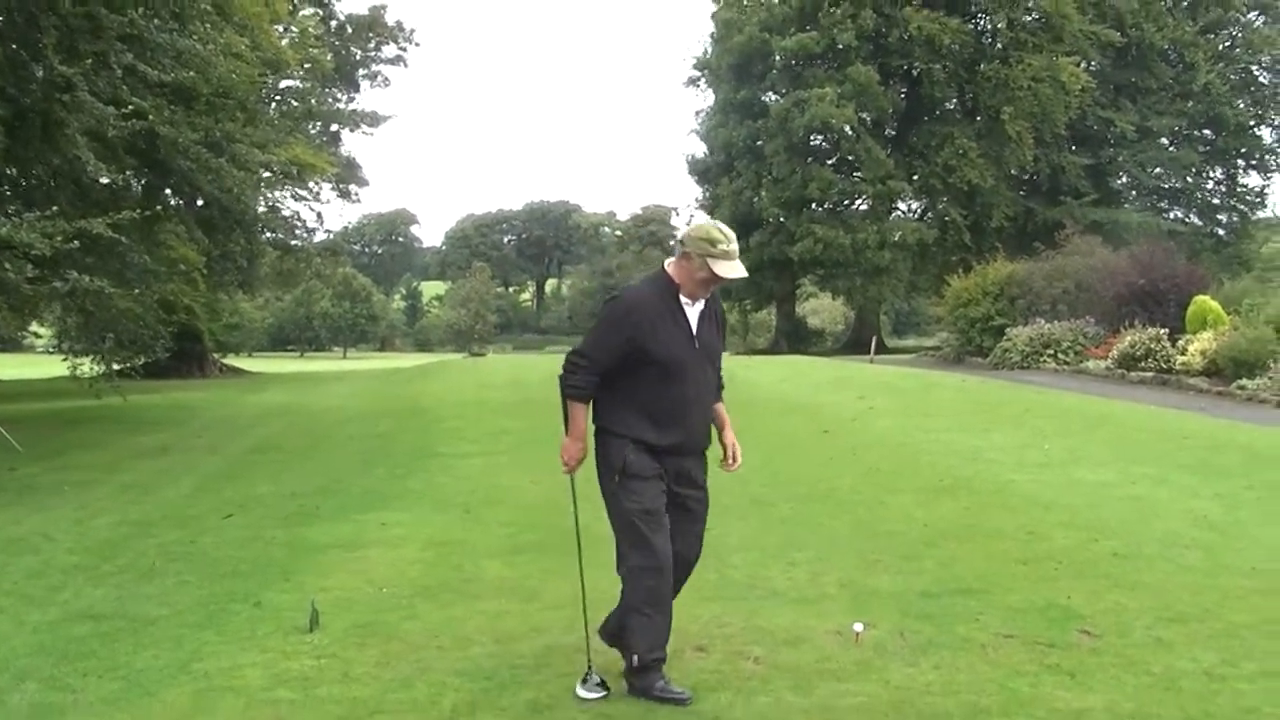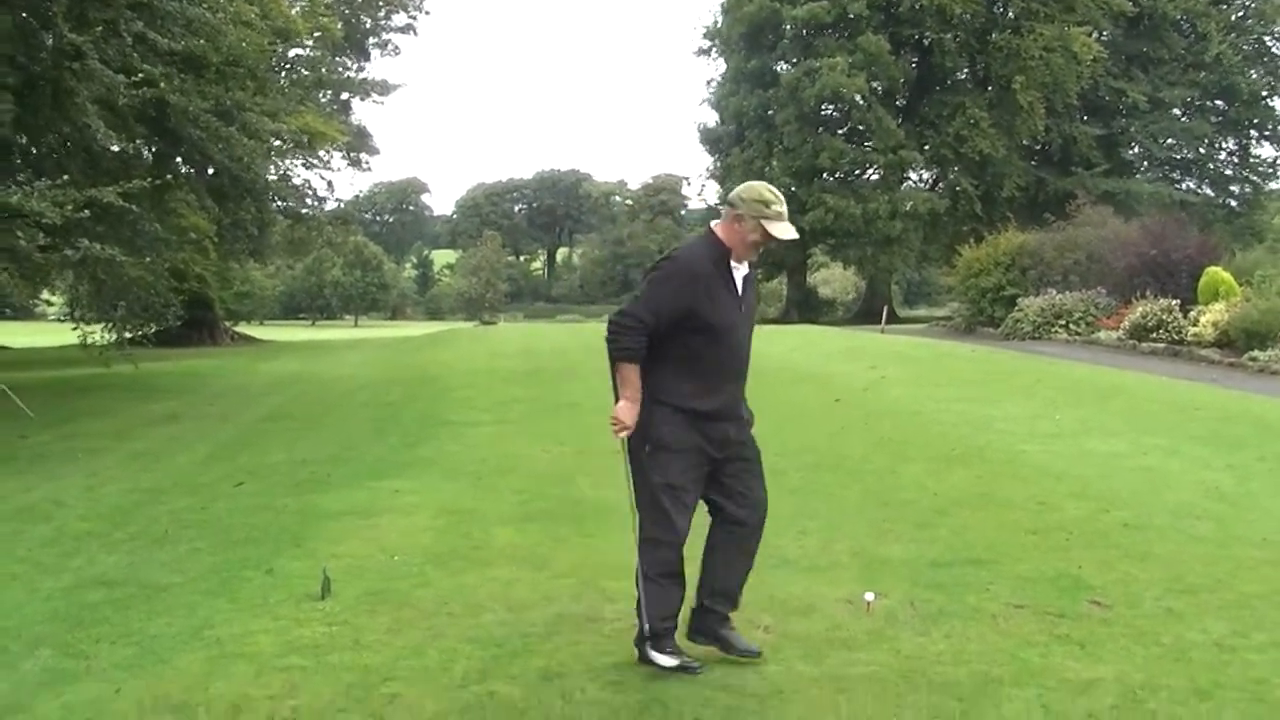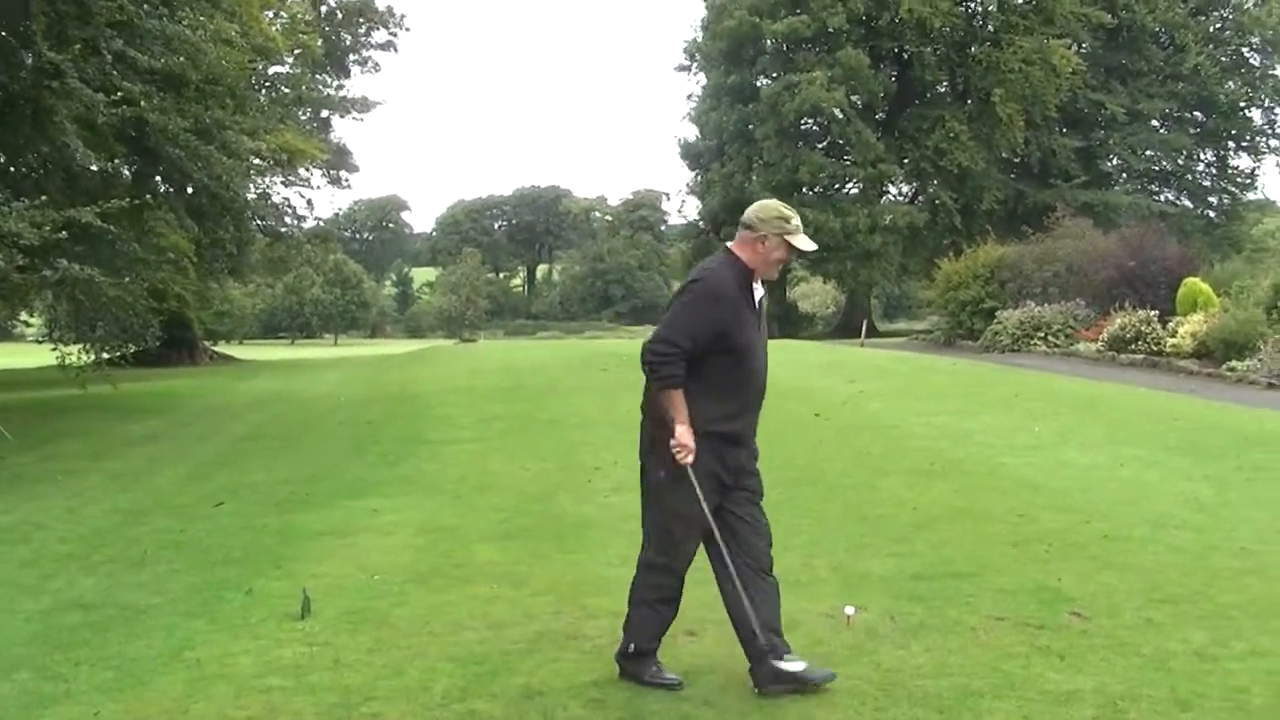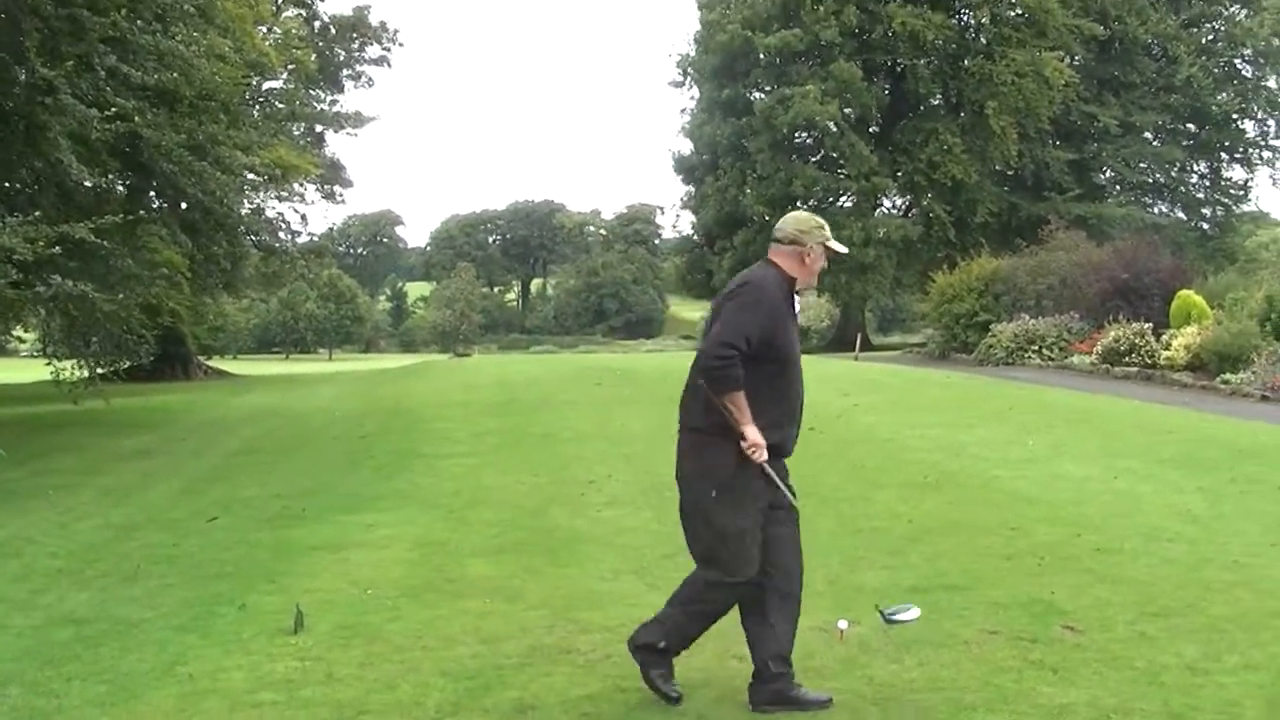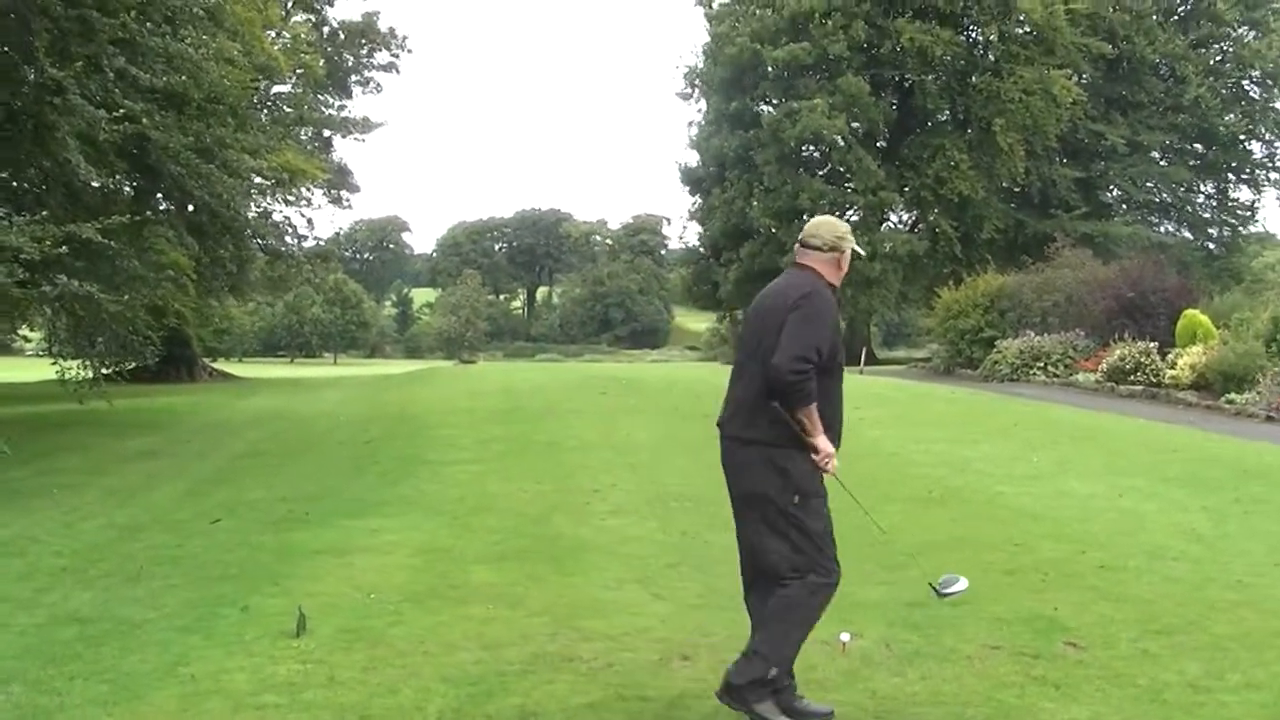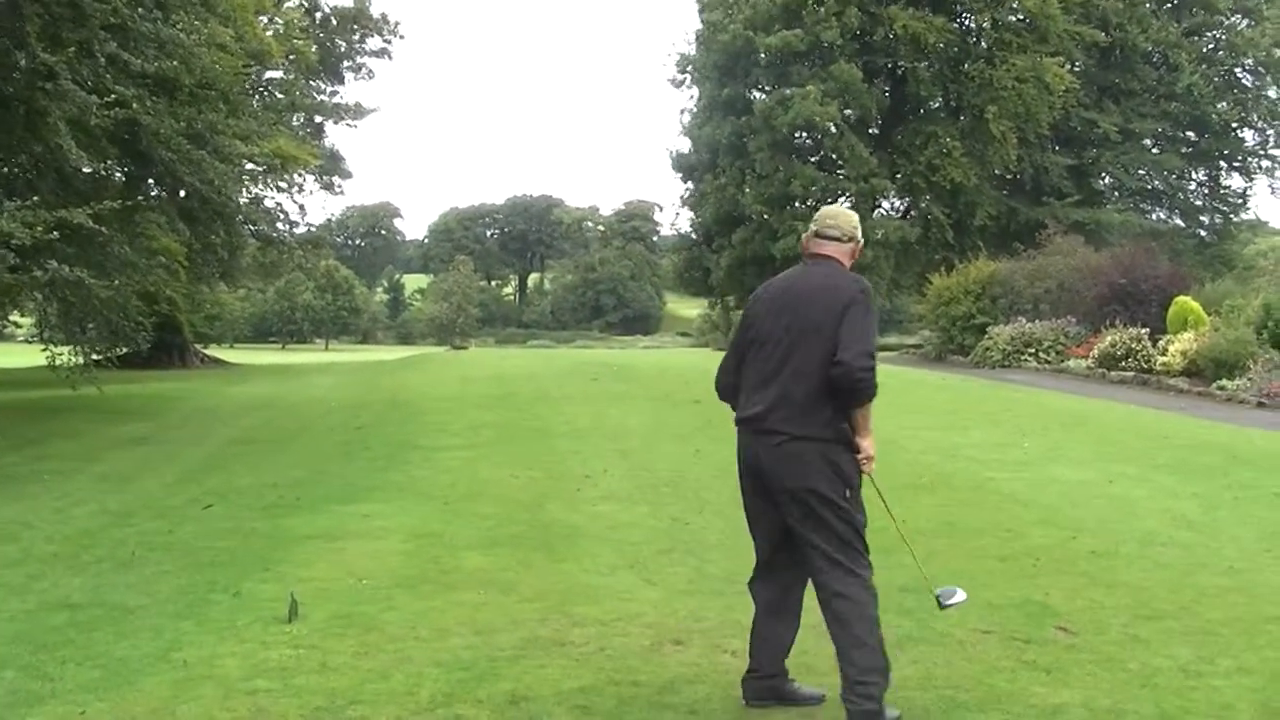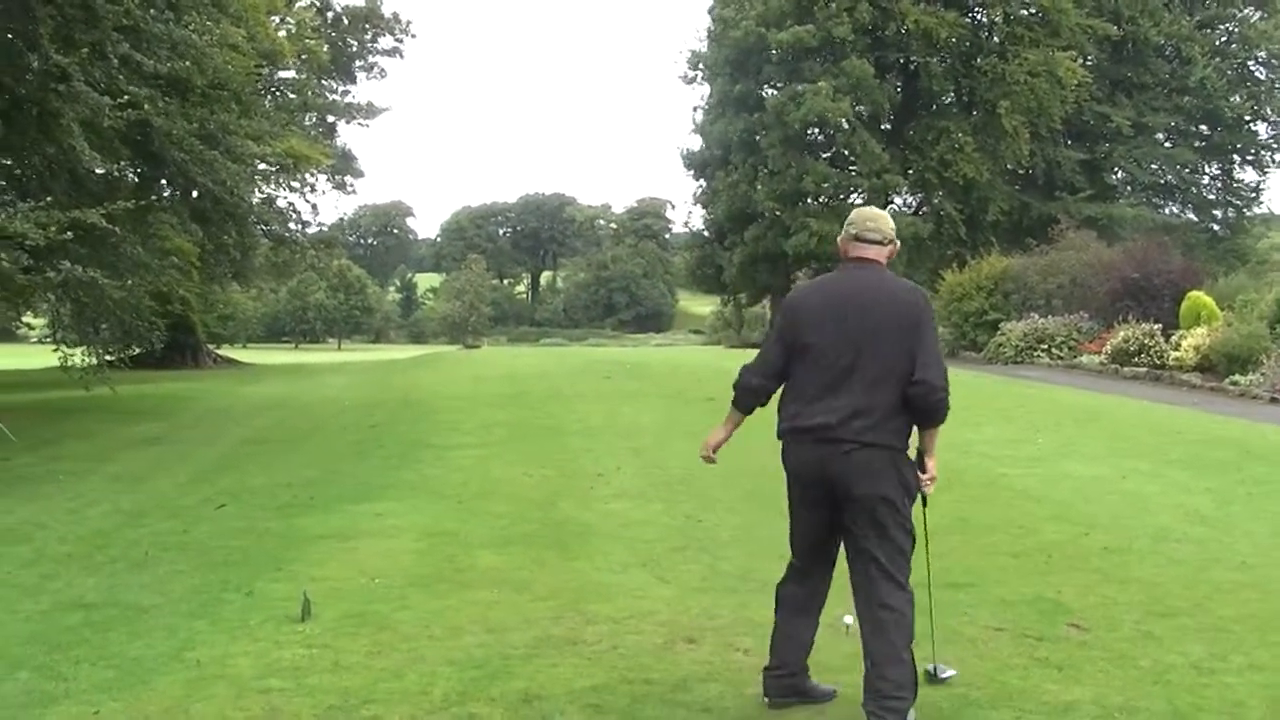
dt=0.2s
person 1, frame 1
left shoulder: (711, 307)
right shoulder: (634, 305)
right elbow: (581, 369)
left wrist: (725, 429)
right wrist: (576, 436)
left hip: (686, 455)
right hip: (633, 454)
left knee: (681, 555)
right knee: (651, 560)
left ankle: (622, 630)
right ankle: (644, 668)
person 1, frame 2
left shoulder: (744, 267)
right shoulder: (685, 266)
right elbow: (627, 329)
left wrist: (735, 403)
right wrist: (629, 399)
left hip: (726, 419)
right hip: (671, 421)
left knee: (744, 513)
right knee: (666, 530)
left ankle: (712, 618)
right ankle: (656, 636)
person 1, frame 3
left shoulder: (750, 286)
right shoulder: (712, 287)
right elbow: (661, 354)
right wrist: (678, 425)
left hip: (733, 444)
right hip: (688, 447)
left knee: (750, 551)
right knee: (669, 553)
left ankle: (770, 662)
right ankle: (636, 655)
person 1, frame 4
left shoulder: (776, 294)
right shoulder: (759, 291)
right elbow: (720, 358)
right wrist: (745, 426)
left hip: (756, 459)
right hip: (722, 457)
left knee: (778, 568)
right knee: (731, 569)
left ankle: (774, 683)
right ankle: (655, 645)
person 1, frame 5
left shoulder: (777, 292)
right shoulder: (813, 297)
right elbow: (791, 371)
right wrist: (817, 434)
left hip: (757, 453)
right hip: (777, 458)
left knee: (777, 575)
right knee: (813, 572)
right ankle: (751, 679)
person 1, frame 6
left shoulder: (768, 291)
right shoulder: (853, 289)
left elbow: (728, 377)
right elbow: (854, 370)
right wrist: (862, 433)
left hip: (757, 446)
right hip: (813, 450)
left knee: (779, 566)
right knee: (845, 572)
left ankle: (765, 678)
person 1, frame 7
left shoulder: (803, 297)
right shoulder: (910, 299)
left elbow: (761, 376)
right elbow: (929, 389)
left wrist: (726, 427)
right wrist: (927, 452)
left hip: (805, 452)
right hip: (875, 459)
left knee: (808, 566)
right knee: (884, 584)
left ankle: (785, 676)
